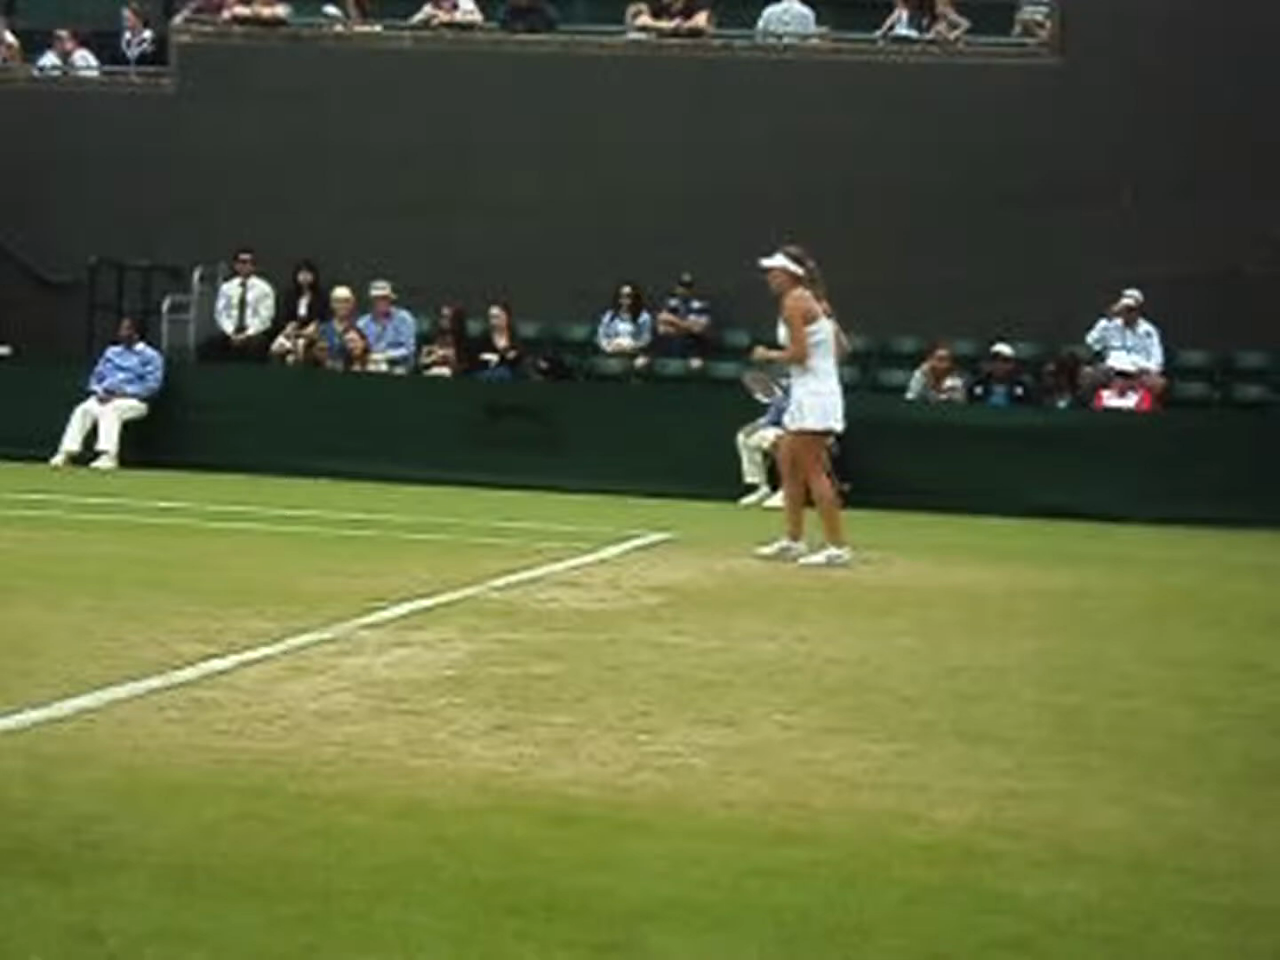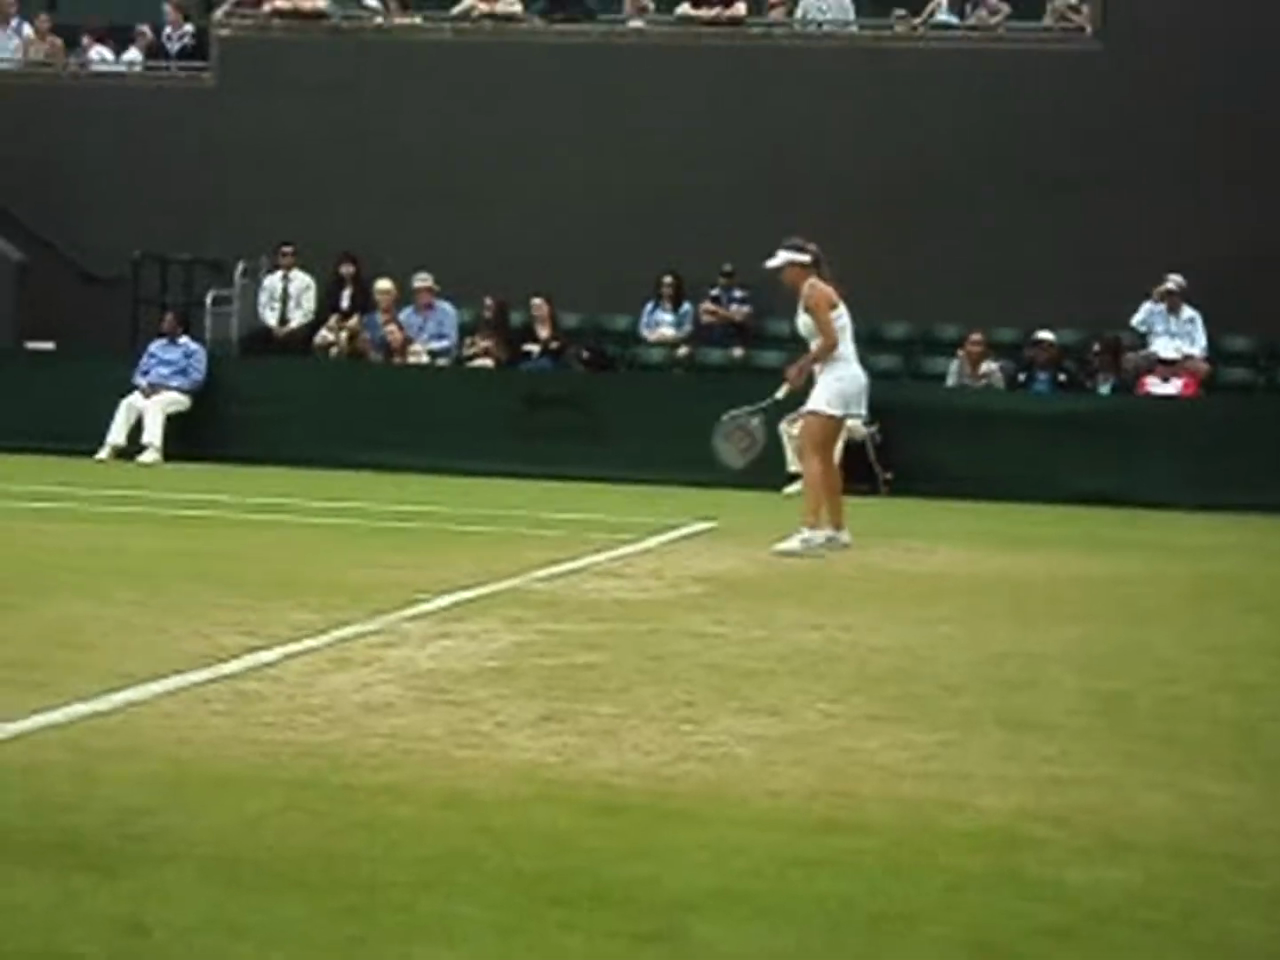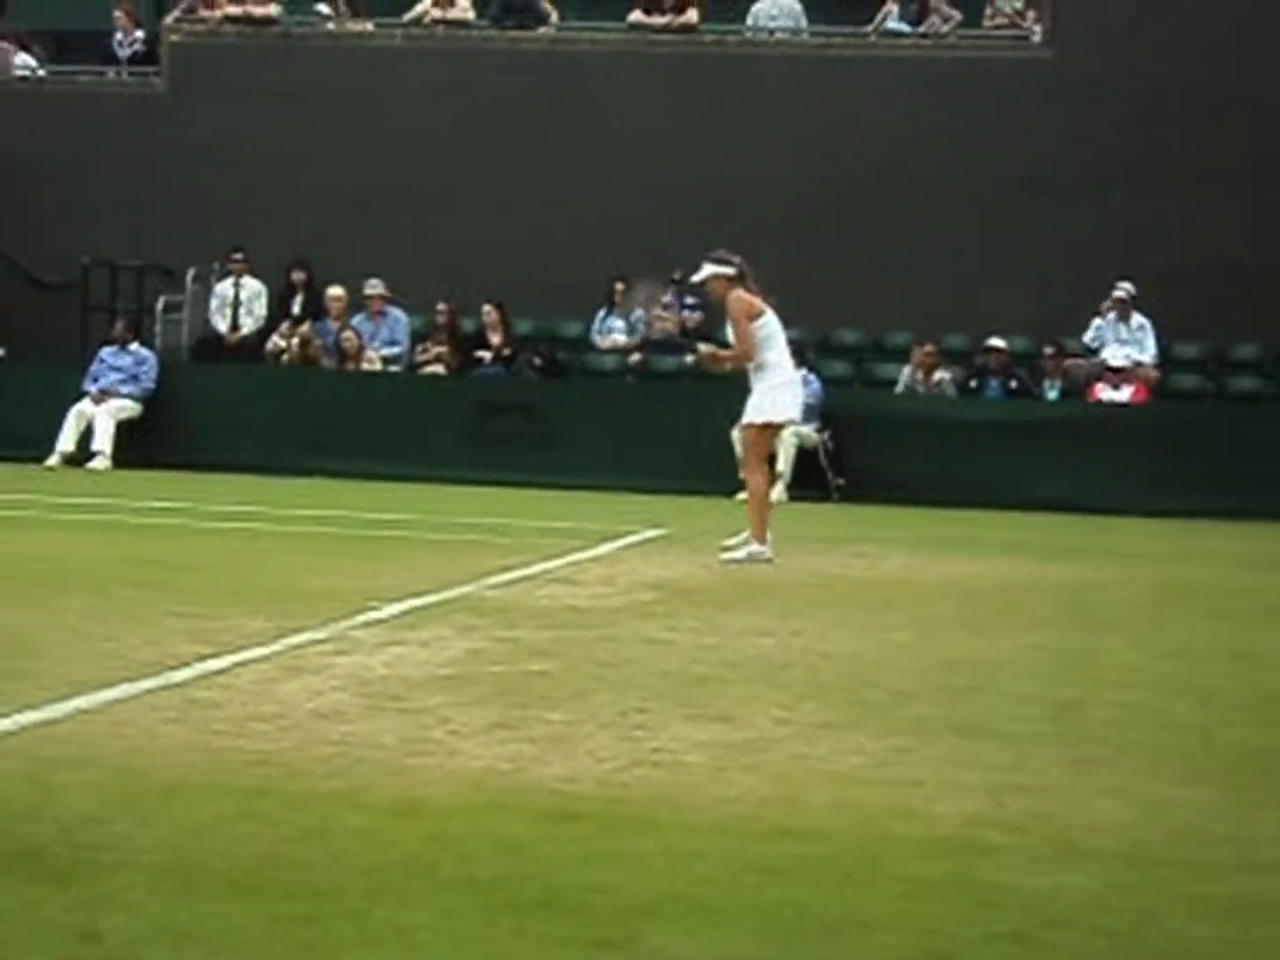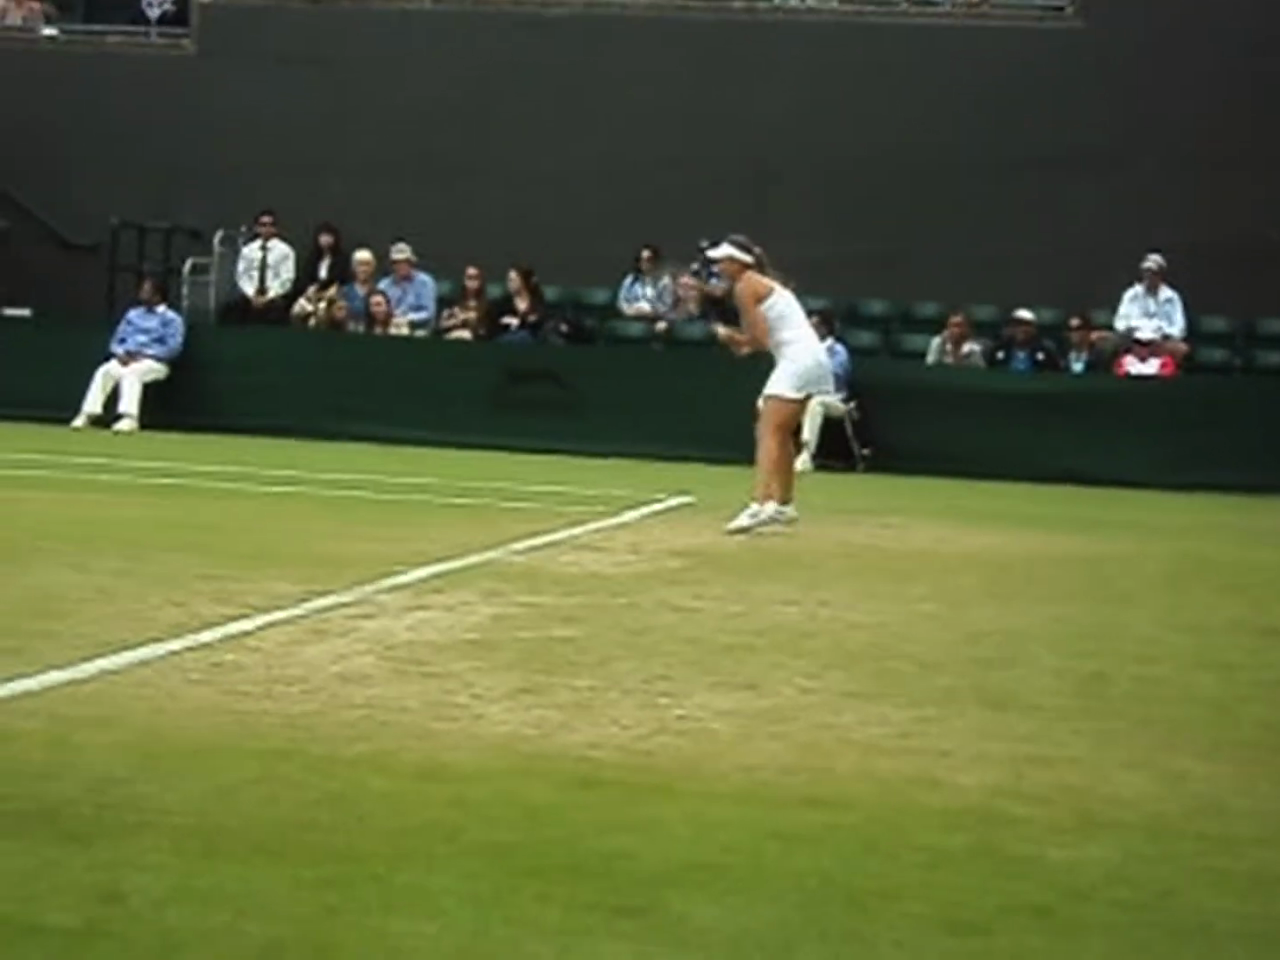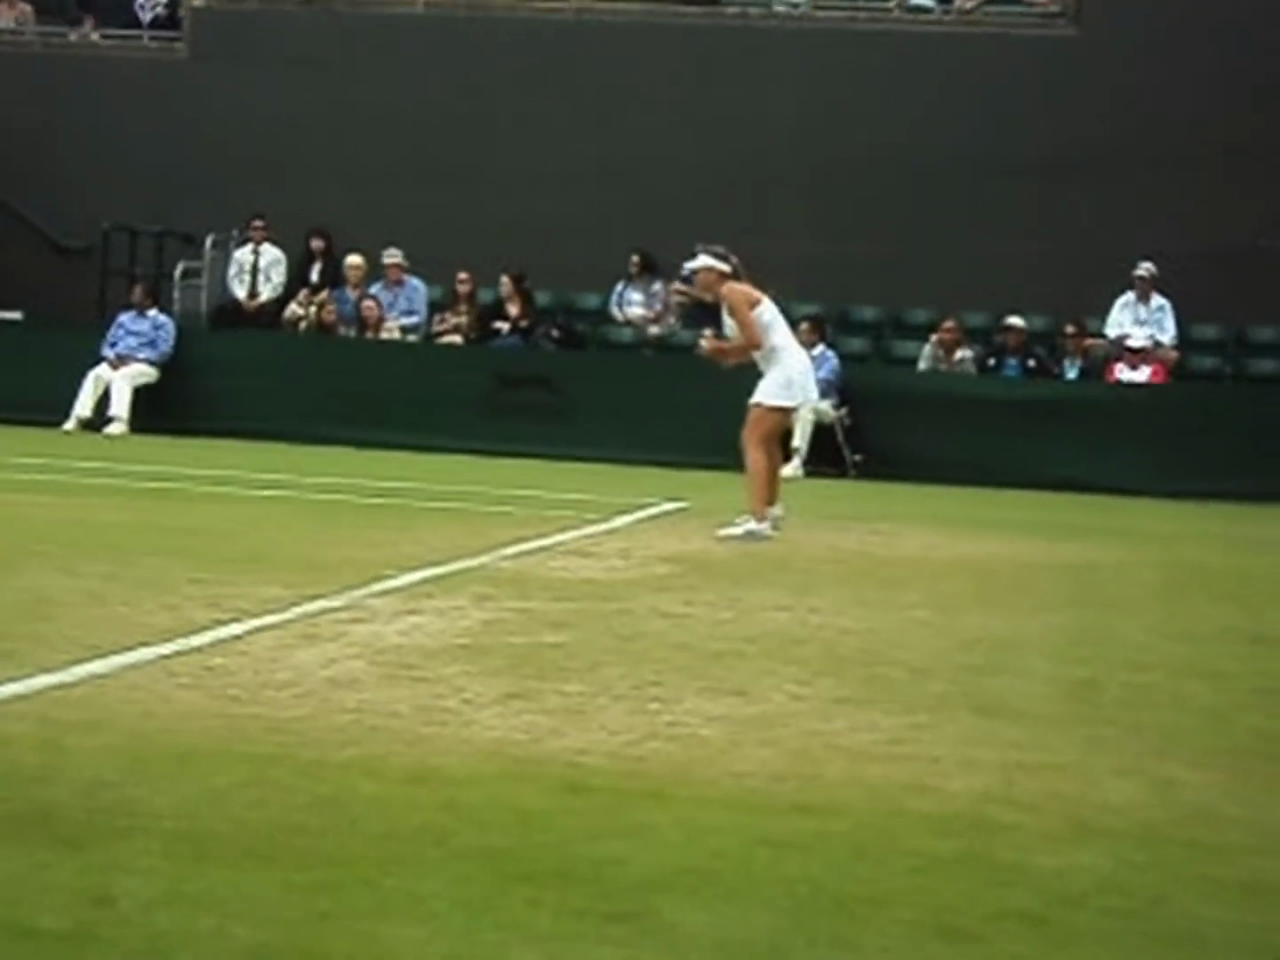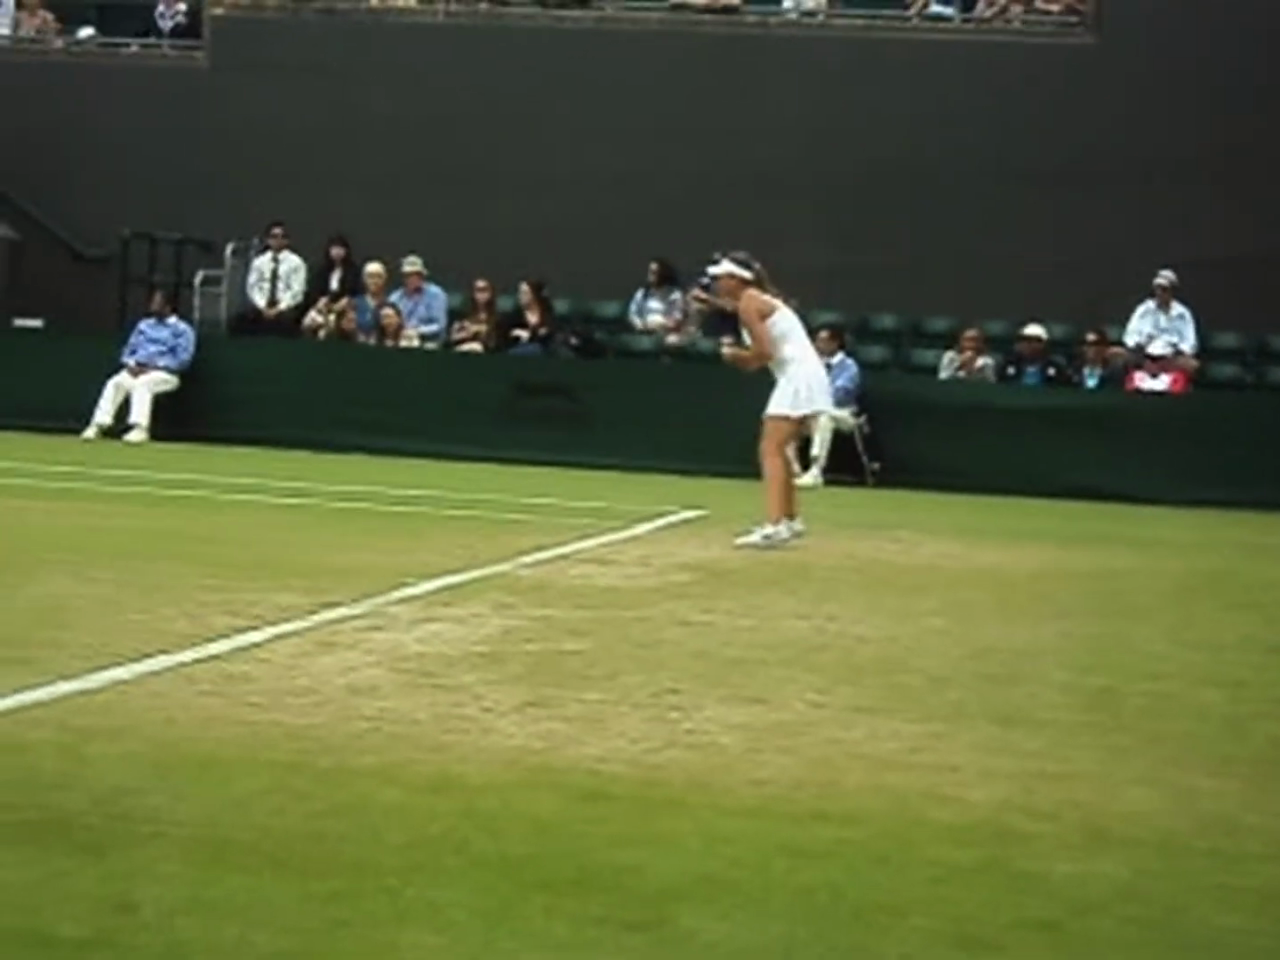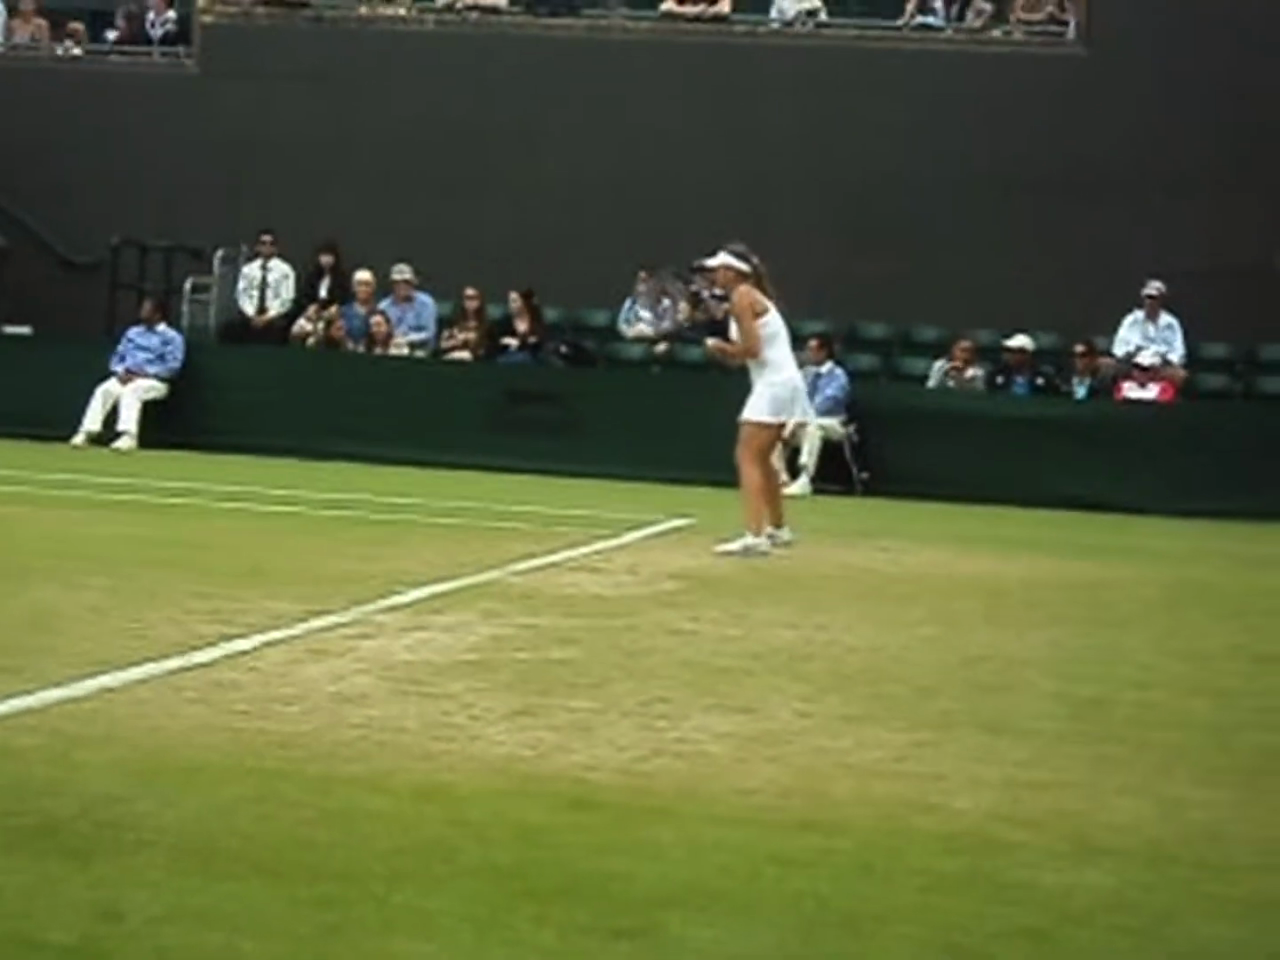
dt=0.4s
person 1, frame 1
left shoulder: (793, 301)
right shoulder: (813, 302)
left elbow: (799, 353)
right elbow: (840, 346)
left wrist: (767, 355)
left hip: (814, 395)
right hip: (811, 394)
left knee: (813, 472)
right knee: (787, 463)
left ankle: (837, 548)
right ankle: (792, 541)
person 1, frame 2
left shoulder: (812, 291)
right shoulder: (814, 291)
left elbow: (831, 342)
left wrist: (803, 367)
right wrist: (803, 368)
left hip: (838, 380)
right hip: (837, 379)
left knee: (809, 452)
right knee: (823, 456)
left ankle: (810, 532)
right ankle: (837, 530)
person 1, frame 3
left shoulder: (736, 301)
right shoulder: (746, 300)
left elbow: (747, 353)
left wrist: (716, 355)
right wrist: (722, 358)
left hip: (774, 388)
right hip: (774, 386)
left knee: (752, 465)
right knee: (755, 463)
left ankle: (759, 546)
right ankle: (759, 533)
person 1, frame 4
left shoulder: (743, 287)
right shoulder: (760, 284)
left elbow: (760, 337)
left wrist: (731, 337)
right wrist: (743, 343)
left hip: (798, 361)
right hip: (809, 359)
left knee: (767, 431)
right knee: (781, 432)
left ankle: (762, 505)
right ankle: (783, 505)
person 1, frame 5
left shoulder: (732, 293)
right shoulder: (729, 296)
left elbow: (755, 340)
left wrist: (720, 348)
right wrist: (724, 353)
left hip: (785, 370)
right hip: (786, 369)
left knee: (752, 440)
right knee: (766, 439)
left ankle: (758, 522)
right ankle: (770, 508)
person 1, frame 6
left shoulder: (747, 303)
right shoulder: (761, 300)
left elbow: (766, 351)
left wrist: (738, 355)
right wrist: (745, 358)
left hip: (798, 379)
right hip: (805, 377)
left knee: (769, 451)
right knee: (776, 449)
left ankle: (774, 527)
right ankle: (790, 520)
person 1, frame 7
left shoulder: (741, 296)
right shoulder: (752, 296)
left elbow: (751, 348)
left wrist: (722, 348)
right wrist: (727, 352)
left hip: (774, 386)
right hip: (780, 384)
left knee: (746, 458)
right knee: (760, 458)
left ankle: (755, 537)
right ankle: (778, 529)
